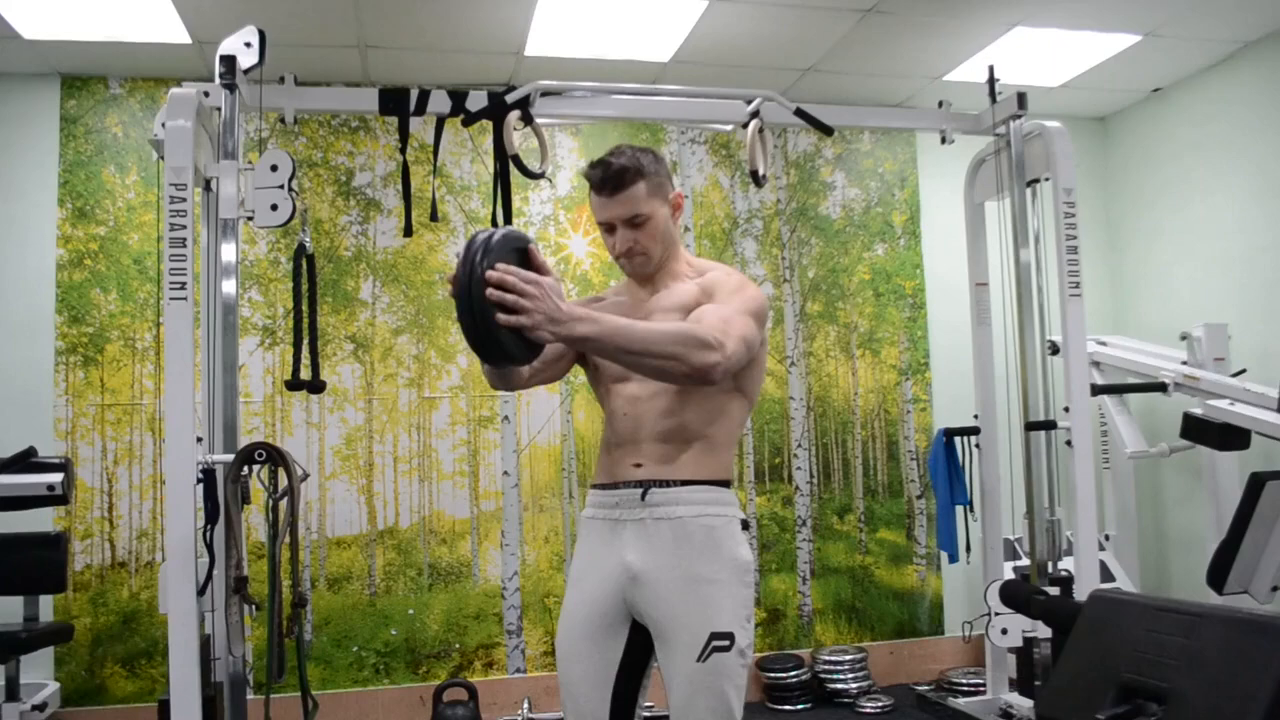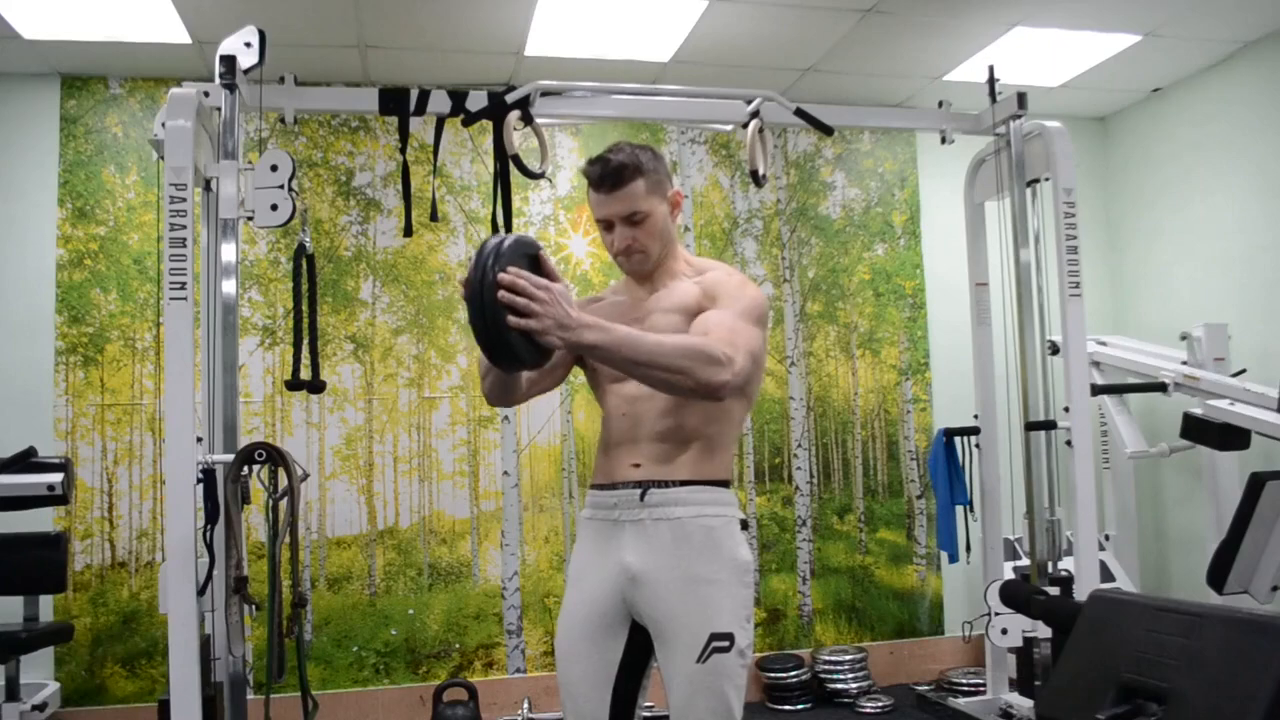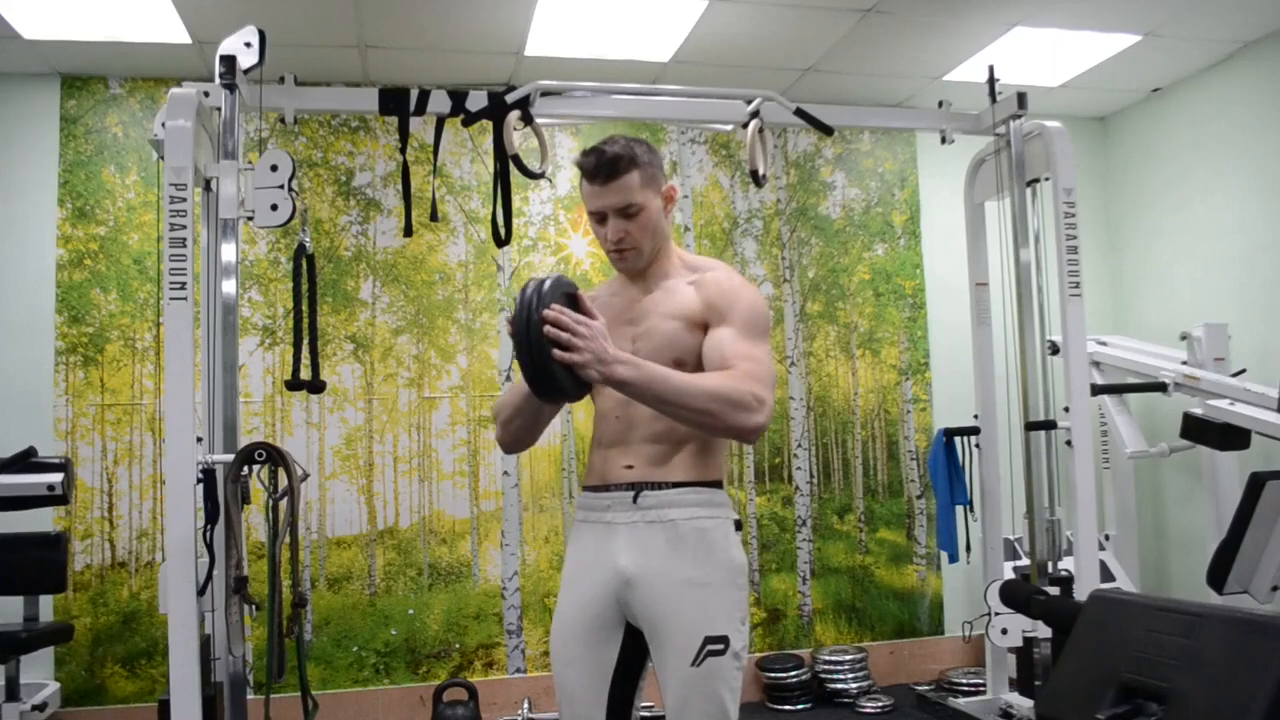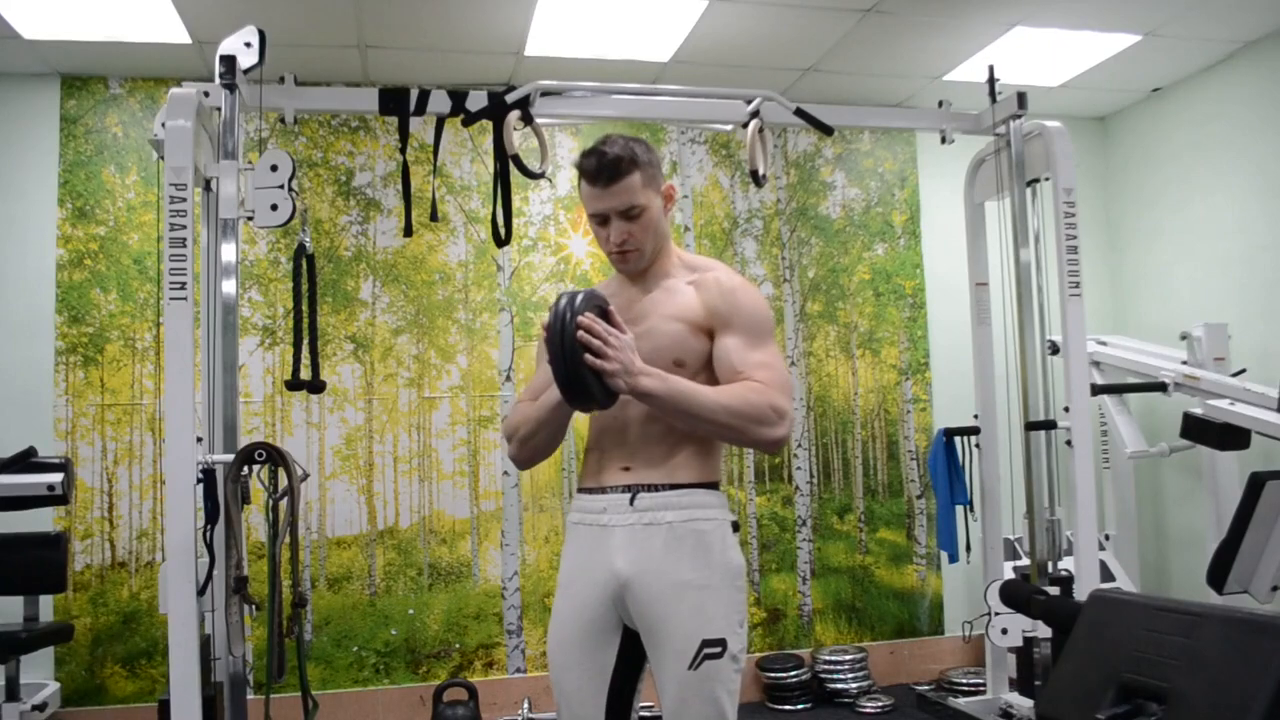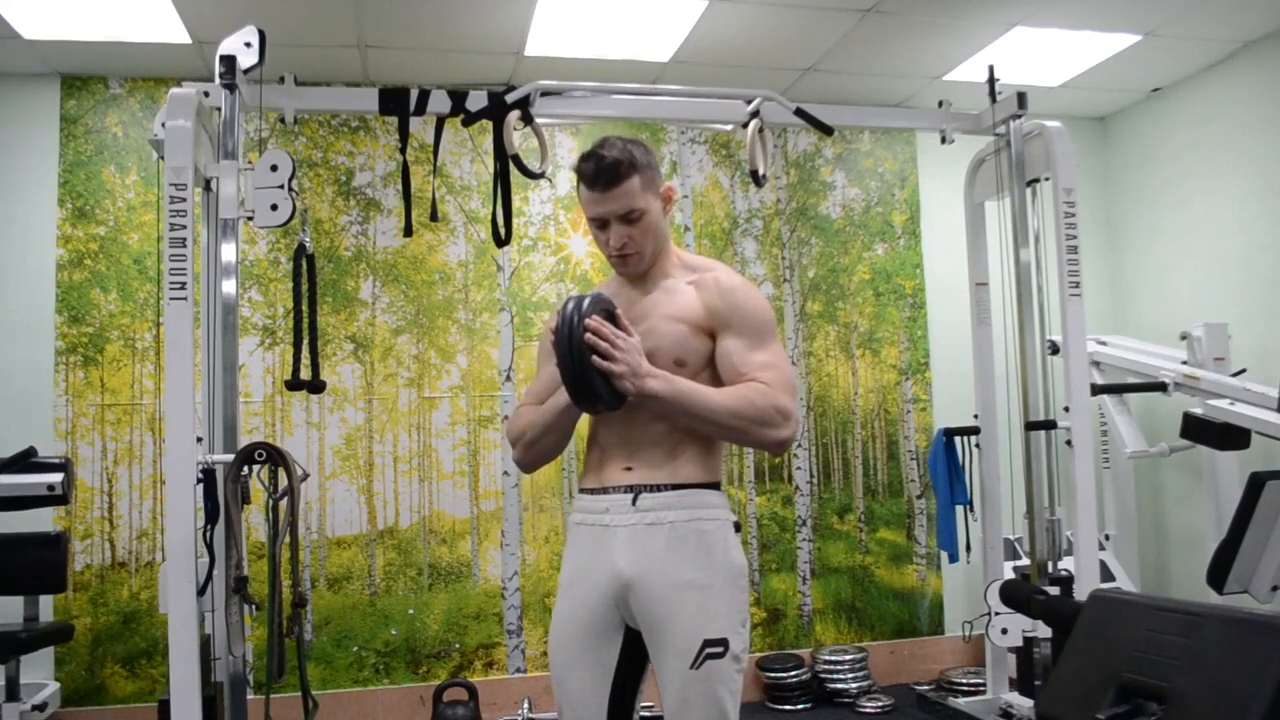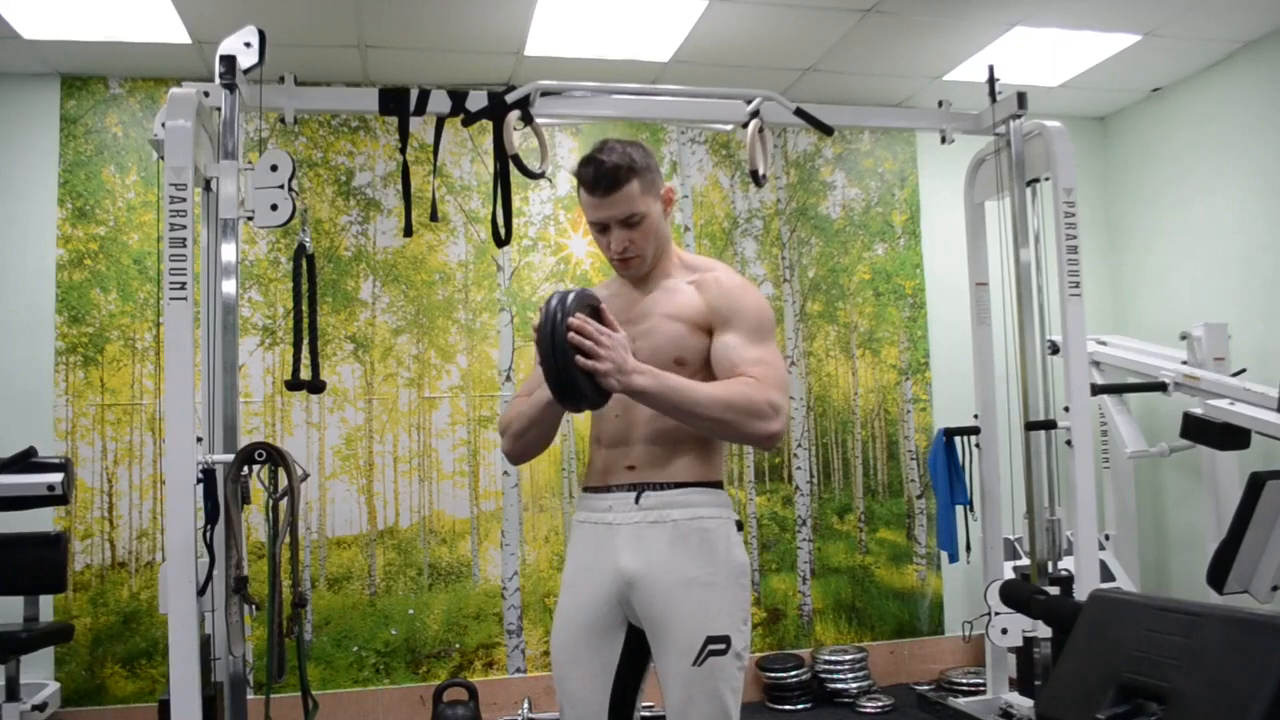
dt=0.3s
person 1, frame 1
left shoulder: (730, 291)
right shoulder: (595, 310)
left elbow: (706, 357)
right elbow: (514, 374)
left wrist: (571, 322)
right wrist: (500, 321)
left hip: (694, 529)
right hip: (603, 531)
person 1, frame 2
left shoulder: (729, 291)
right shoulder: (593, 311)
left elbow: (715, 373)
right elbow: (504, 390)
left wrist: (579, 329)
right wrist: (505, 329)
left hip: (693, 530)
right hip: (601, 532)
person 1, frame 3
left shoulder: (722, 291)
right shoulder: (582, 313)
left elbow: (750, 410)
right elbow: (510, 434)
left wrist: (616, 367)
left hip: (687, 531)
right hip: (595, 535)
person 1, frame 4
left shoulder: (722, 293)
right shoulder: (583, 314)
left elbow: (771, 420)
right elbow: (521, 447)
left wrist: (640, 376)
left hip: (686, 532)
right hip: (590, 535)
person 1, frame 5
left shoulder: (722, 293)
right shoulder: (577, 319)
left elbow: (777, 421)
right elbow: (525, 449)
left wrist: (646, 380)
left hip: (688, 533)
right hip: (592, 537)
person 1, frame 6
left shoulder: (722, 293)
right shoulder: (580, 315)
left elbow: (766, 416)
right elbow: (515, 443)
left wrist: (634, 375)
left hip: (689, 532)
right hip: (595, 536)
